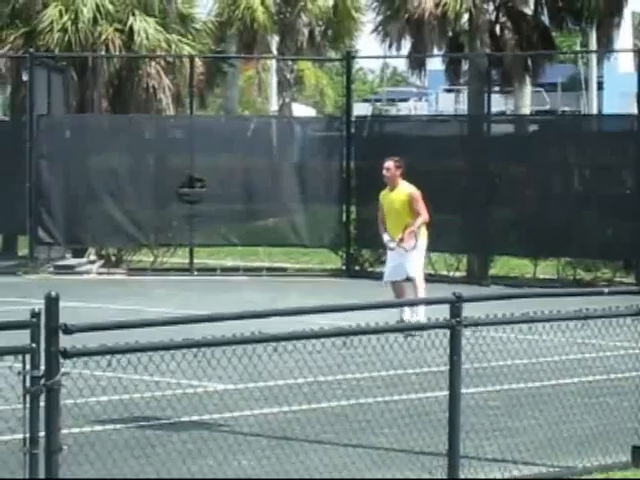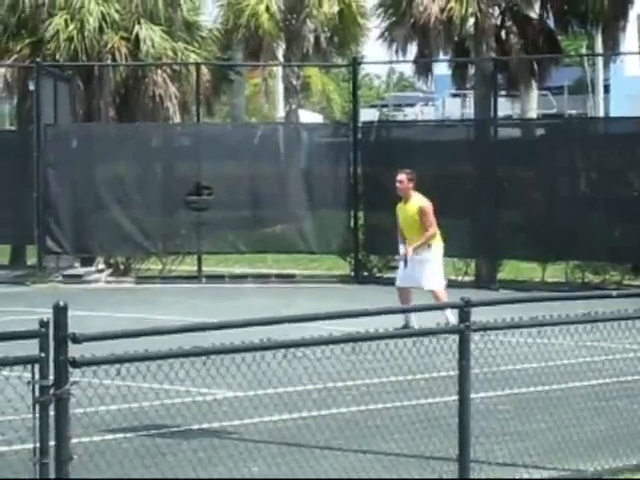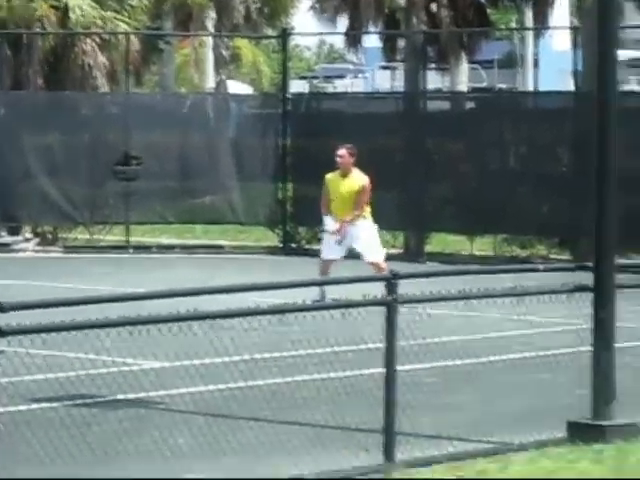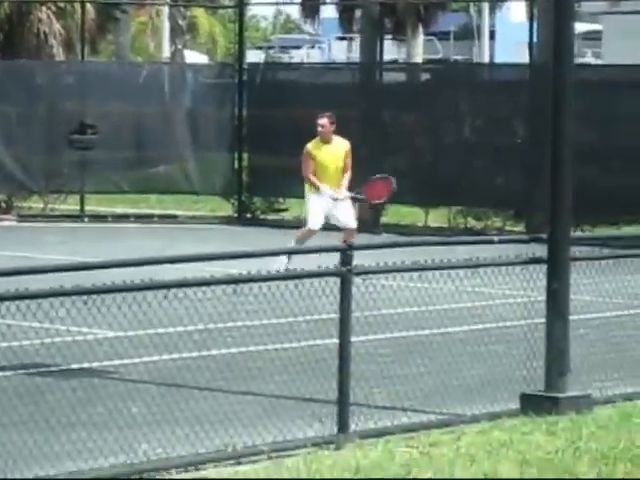
dt=0.3s
person 1, frame 1
left shoulder: (410, 191)
right shoulder: (383, 195)
left elbow: (424, 216)
right elbow: (381, 221)
left wrist: (412, 229)
right wrist: (386, 236)
left hip: (414, 240)
right hip: (396, 243)
left knee: (415, 275)
right knee: (394, 280)
left ankle: (420, 316)
right ankle: (406, 315)
person 1, frame 2
left shoulder: (422, 204)
right shoulder: (400, 207)
left elbow: (432, 231)
left wrist: (413, 247)
right wrist: (402, 247)
left hip: (429, 250)
right hip: (412, 251)
left knee: (434, 288)
right knee: (401, 286)
left ankle: (451, 322)
right ankle: (410, 321)
person 1, frame 3
left shoulder: (363, 182)
right shoulder: (329, 178)
left elbow: (359, 209)
right elbow: (325, 203)
left wrist: (344, 224)
right wrist: (328, 221)
left hip: (360, 223)
right hip: (336, 223)
left knee: (376, 260)
right knee: (326, 259)
right ankle: (322, 295)
person 1, frame 4
left shoulder: (345, 145)
right shoulder: (311, 148)
left elbow: (347, 171)
right elbow: (308, 176)
left wrist: (343, 189)
right wrist: (324, 190)
left hip: (337, 192)
right hip: (317, 193)
left knee: (351, 228)
right knee: (312, 228)
right ankle: (288, 255)
